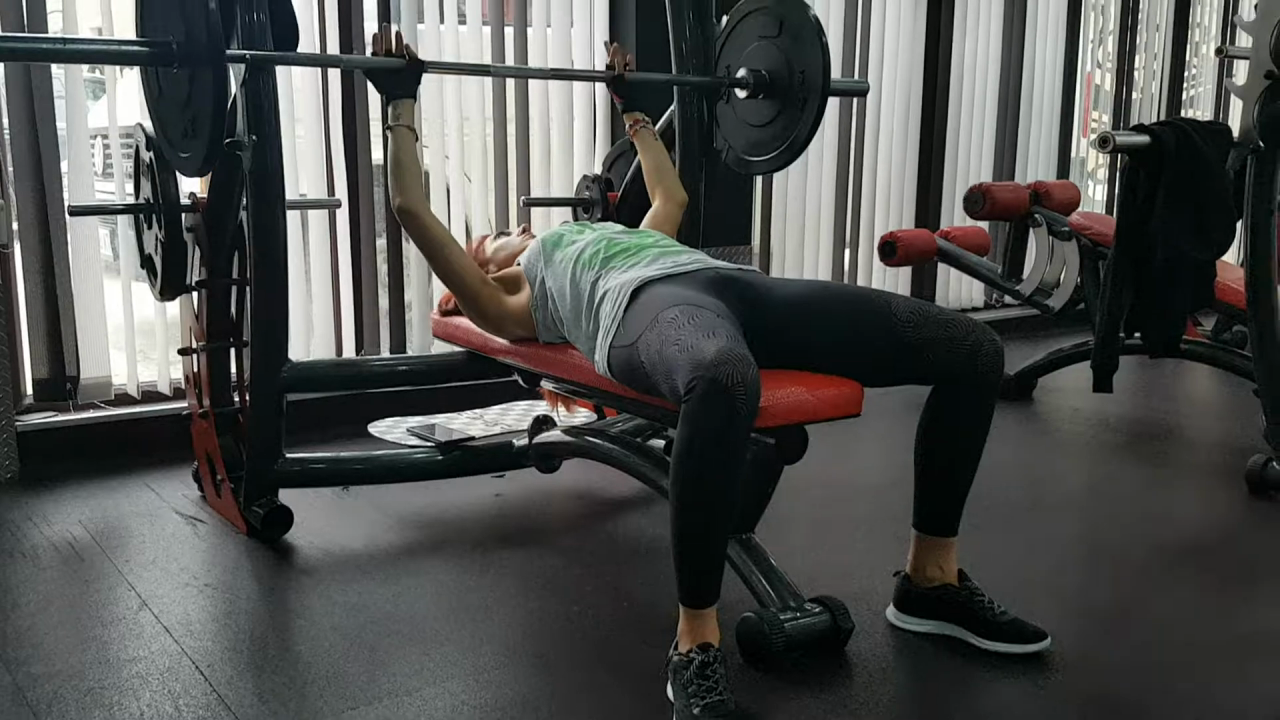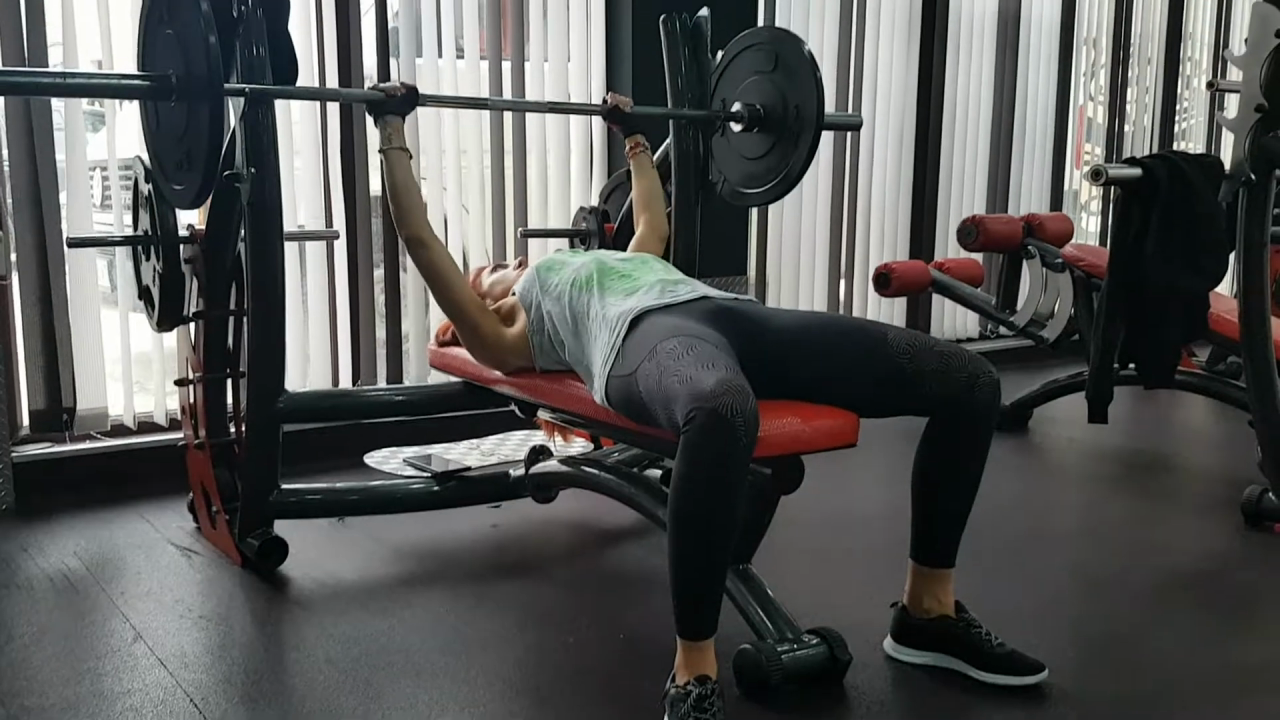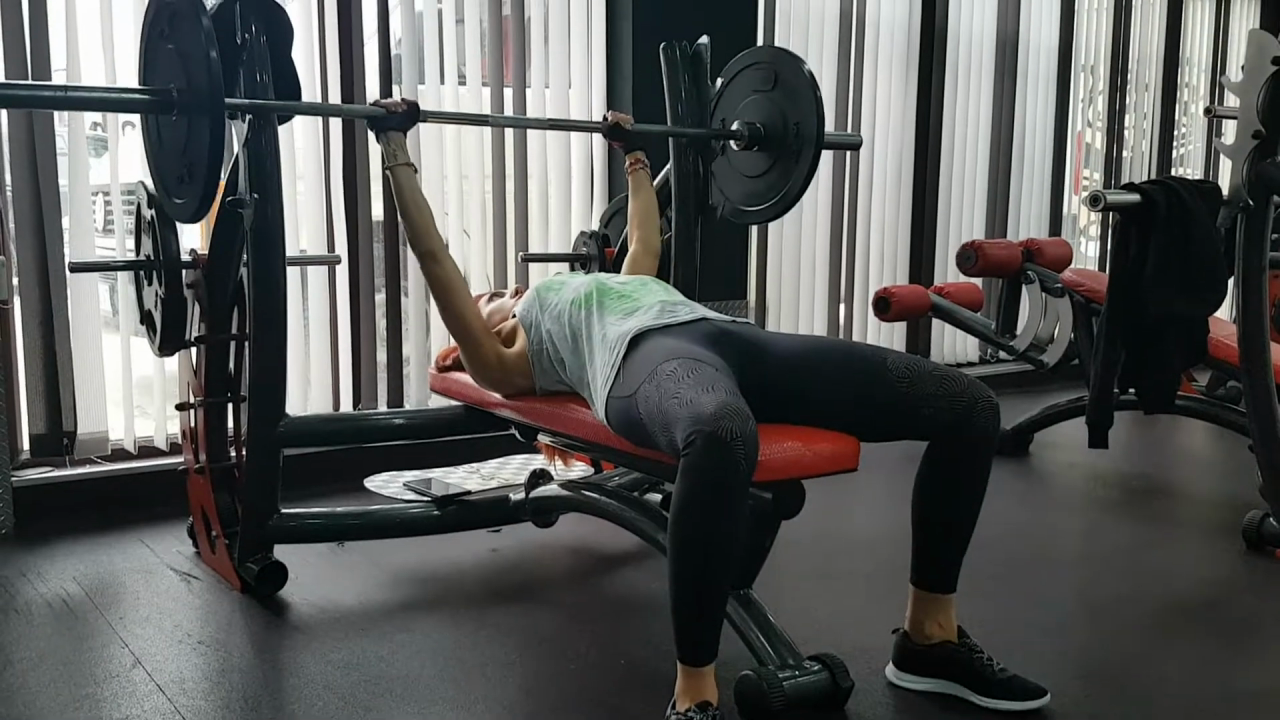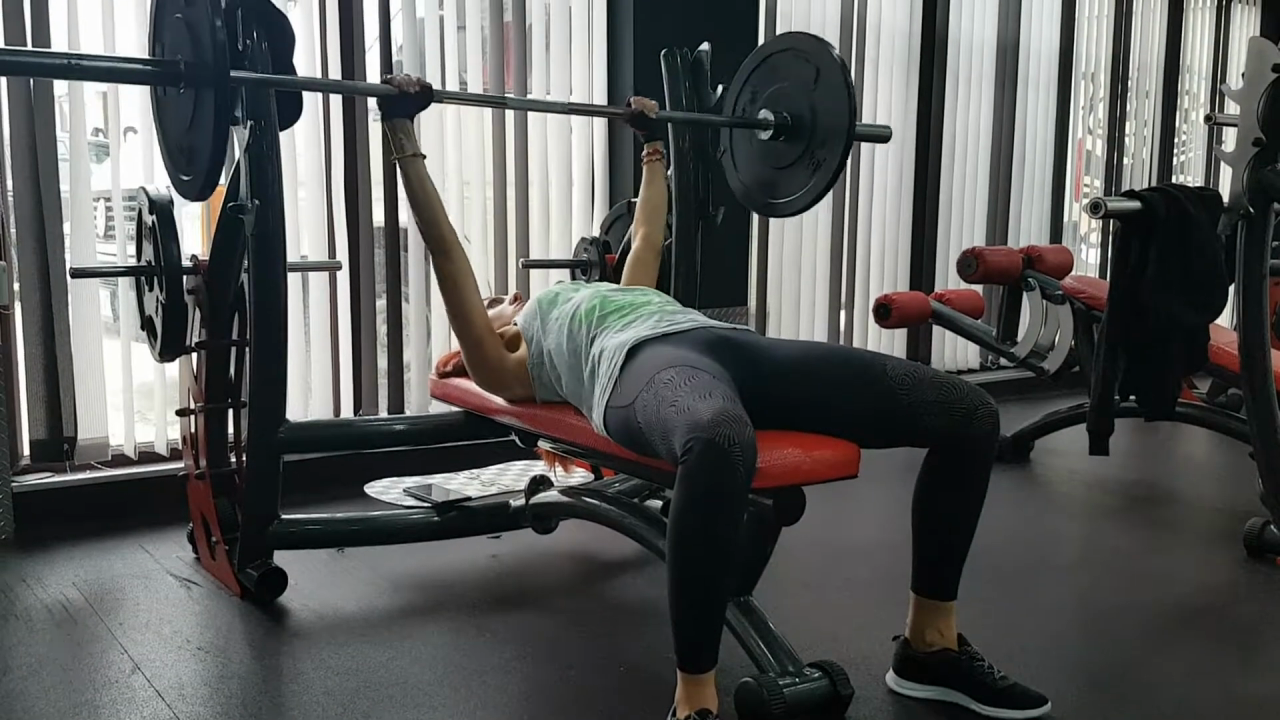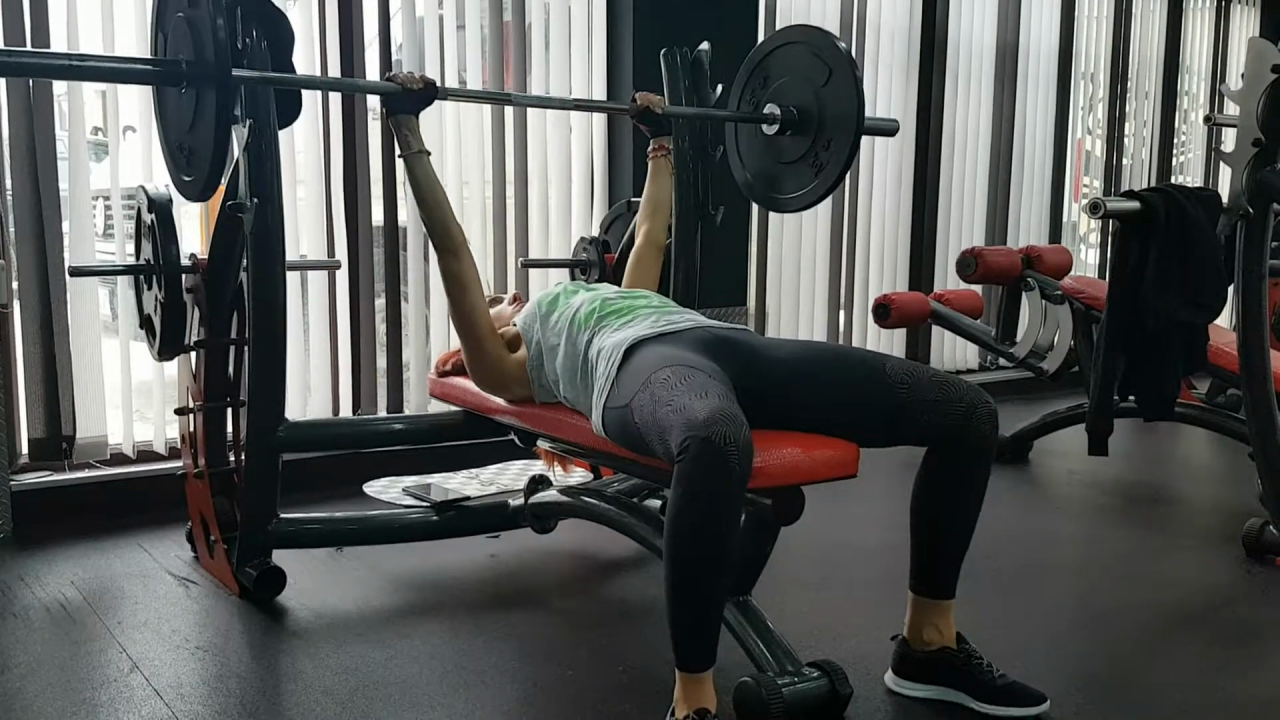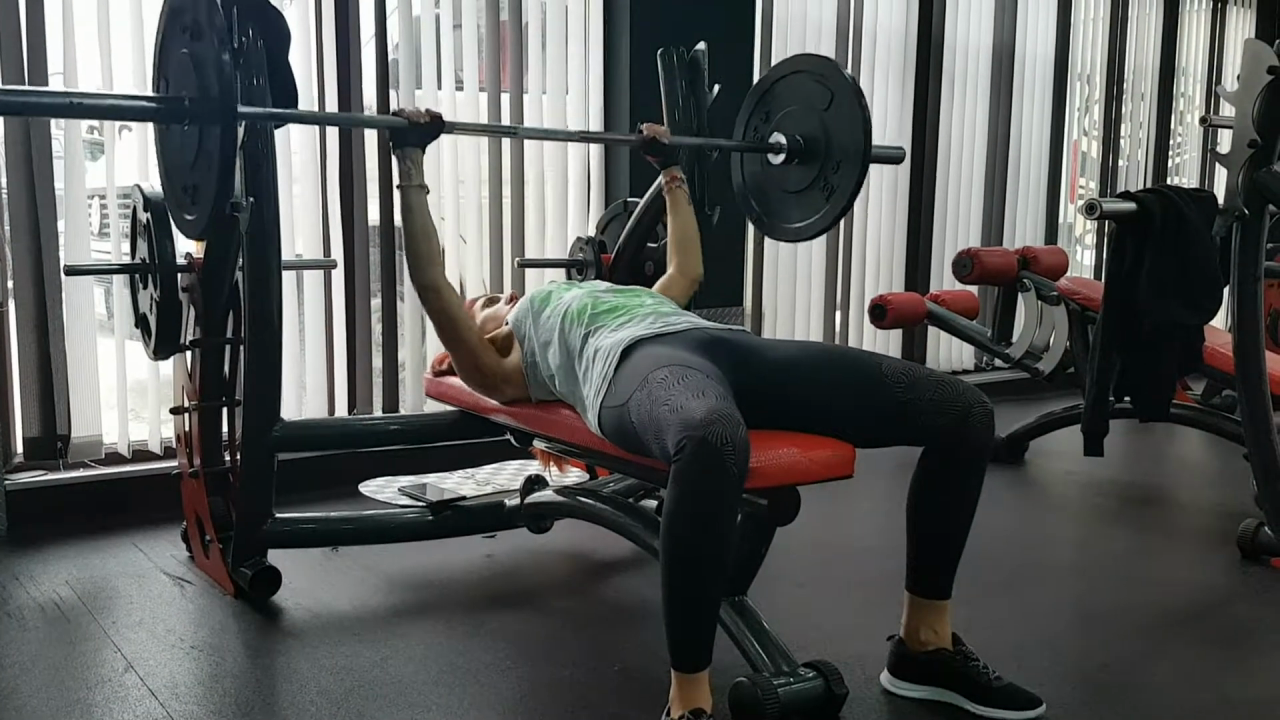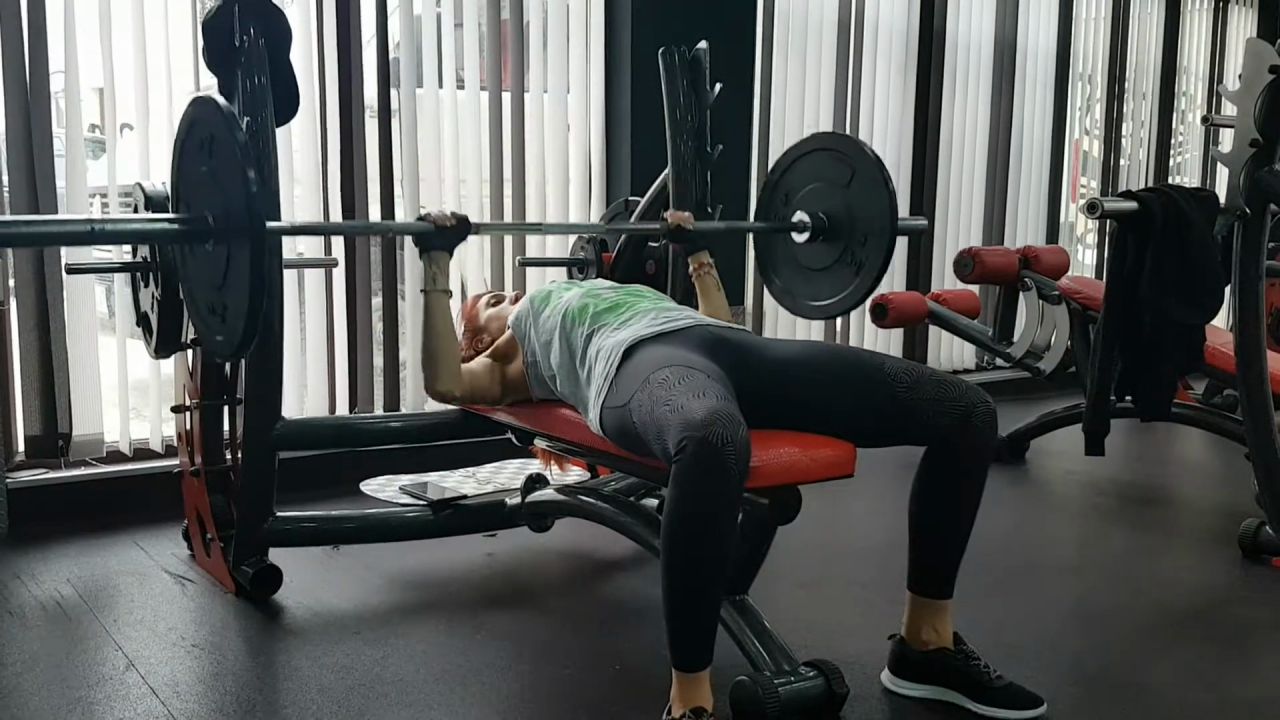
dt=0.5s
person 1, frame 1
left shoulder: (604, 242)
right shoulder: (510, 308)
left elbow: (671, 198)
right elbow: (414, 212)
left wrist: (632, 110)
right wrist: (400, 102)
left hip: (731, 283)
right hip: (649, 302)
left knee: (972, 350)
right knee: (722, 377)
left ankle: (931, 581)
right ankle: (695, 645)
person 1, frame 2
left shoulder: (594, 278)
right shoulder: (507, 338)
left elbow: (654, 226)
right elbow: (419, 237)
left wrist: (633, 139)
right wrist: (392, 129)
left knee: (968, 382)
right knee: (721, 410)
left ankle: (928, 612)
person 1, frame 3
left shoulder: (592, 297)
right shoulder: (505, 363)
left elbow: (645, 247)
right elbow: (435, 258)
left wrist: (635, 157)
right wrist: (395, 148)
left knee: (968, 407)
right knee: (720, 434)
left ankle: (929, 639)
person 1, frame 4
left shoulder: (604, 308)
right shoulder: (507, 368)
left elbow: (647, 240)
right elbow: (447, 253)
left wrist: (653, 145)
right wrist: (403, 134)
left hip: (728, 344)
right hip: (646, 363)
left knee: (968, 414)
right knee: (719, 442)
left ankle: (929, 645)
person 1, frame 5
left shoulder: (599, 309)
right shoulder: (506, 370)
left elbow: (651, 239)
right elbow: (452, 253)
left wrist: (659, 141)
right wrist: (408, 130)
left hip: (728, 347)
left knee: (967, 413)
right knee: (715, 443)
left ankle: (927, 645)
person 1, frame 6
left shoulder: (595, 306)
right shoulder: (502, 370)
left elbow: (686, 271)
right elbow: (432, 286)
left wrist: (671, 169)
right wrist: (410, 164)
left knee: (962, 412)
right knee: (712, 441)
left ankle: (924, 646)
person 1, frame 7
left shoulder: (585, 299)
right shoulder: (506, 365)
right elbow: (445, 384)
left wrist: (698, 252)
right wrist: (436, 262)
left hip: (727, 347)
left knee: (966, 413)
right knee: (712, 441)
left ankle: (925, 645)
